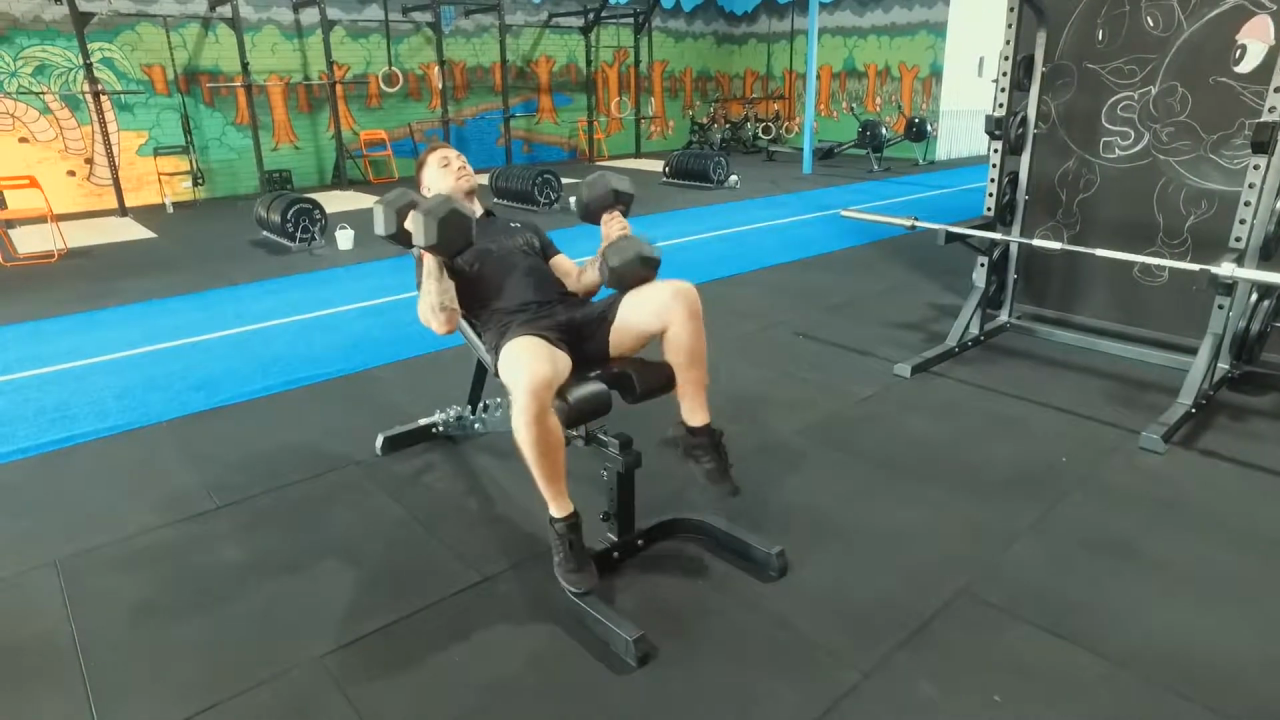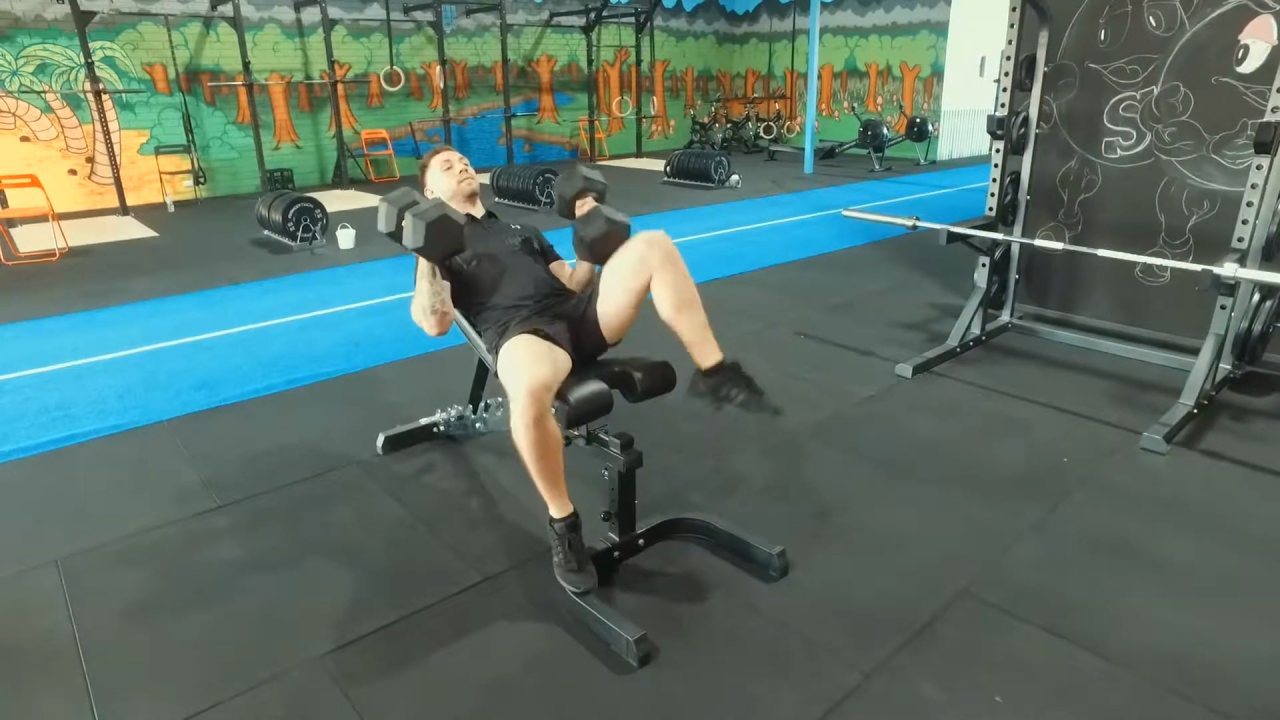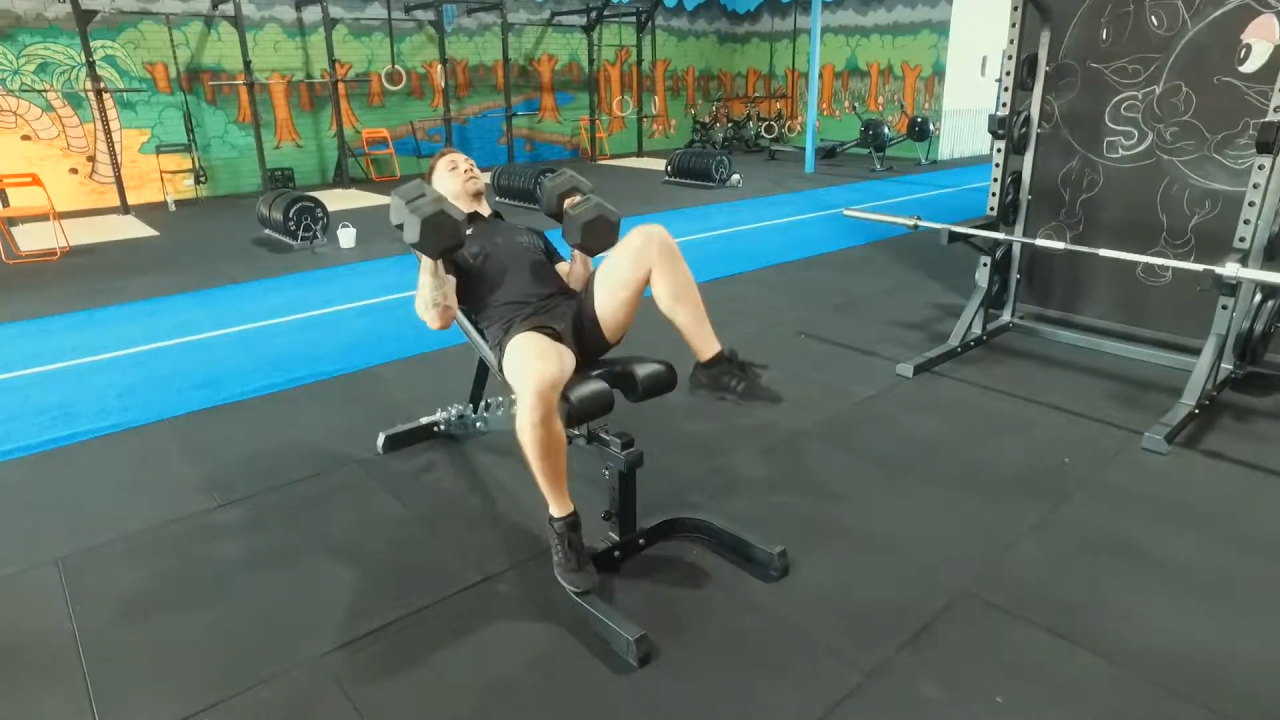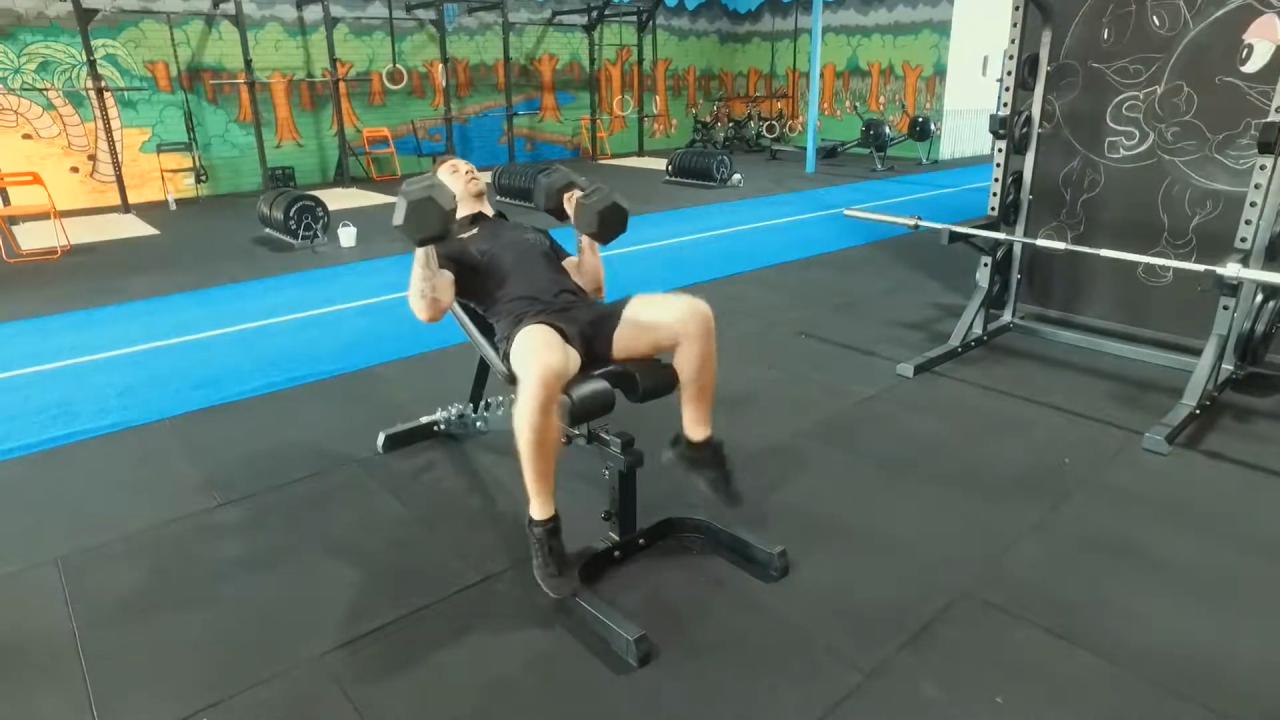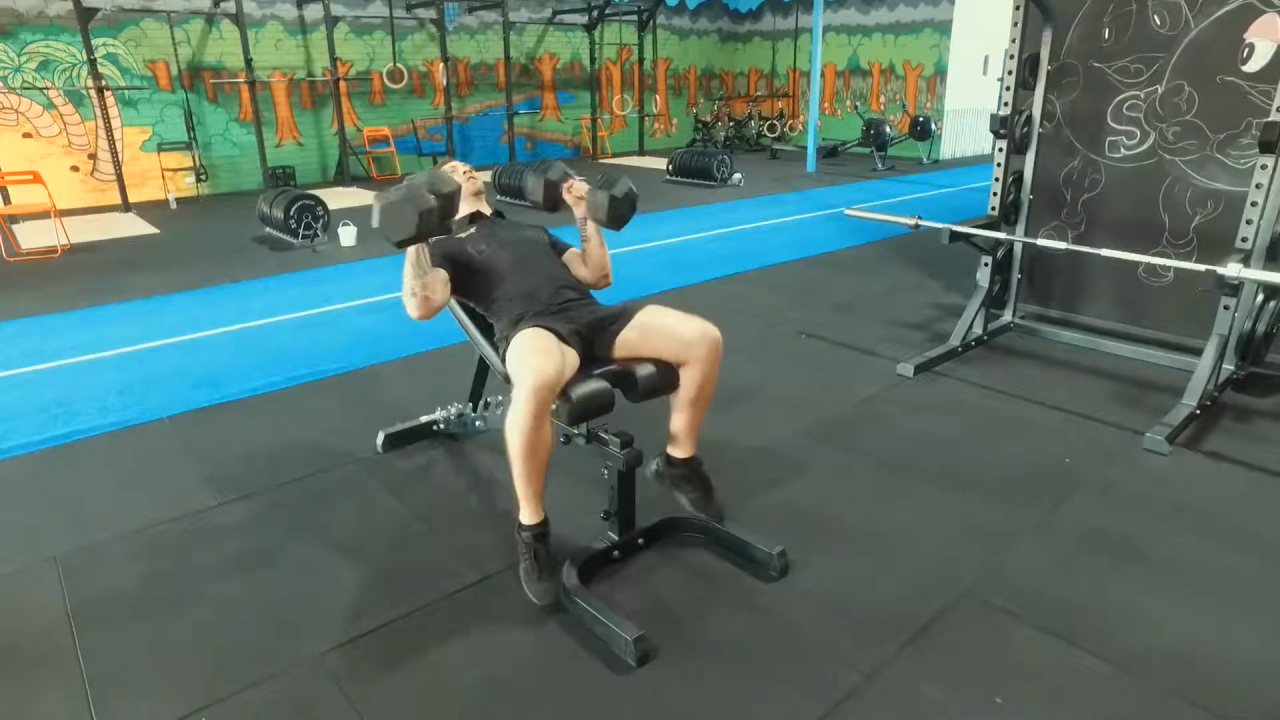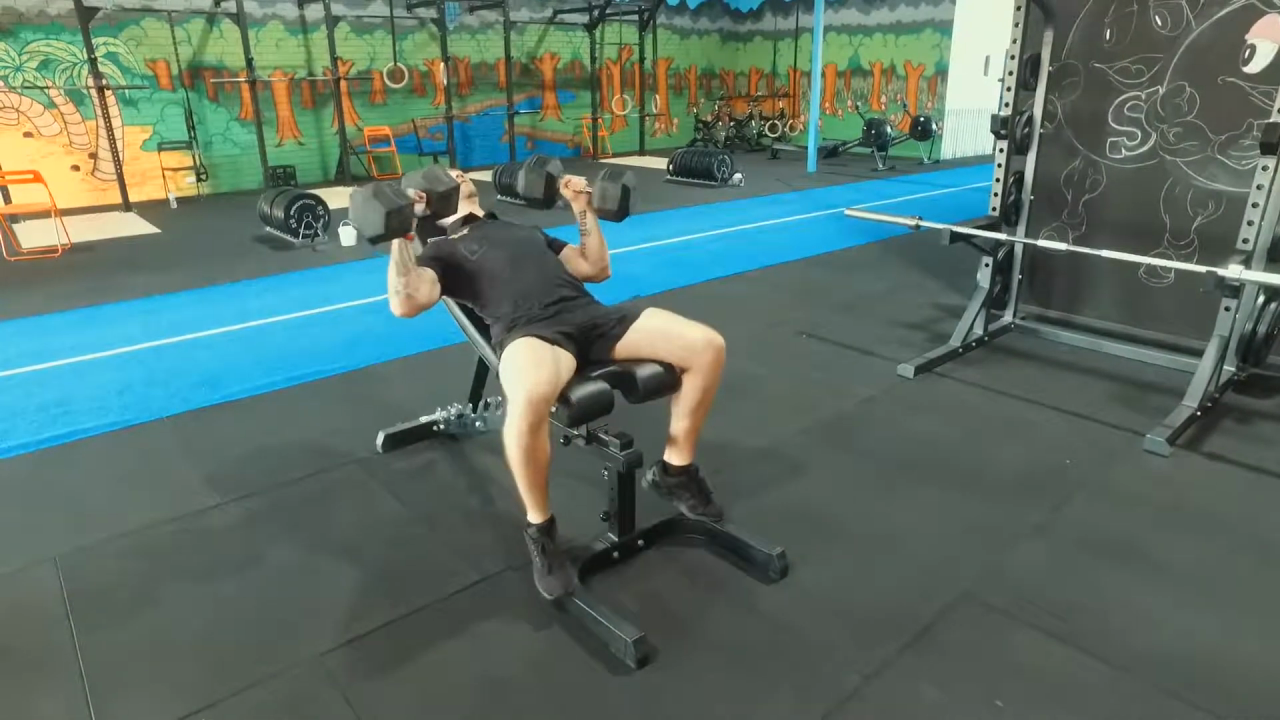
dt=0.2s
person 1, frame 1
left shoulder: (521, 226)
right shoulder: (440, 250)
left elbow: (578, 282)
right elbow: (442, 321)
left wrist: (610, 247)
right wrist: (428, 252)
left hip: (580, 318)
right hip: (520, 334)
left knee: (678, 295)
right knee: (533, 384)
left ankle: (697, 435)
right ankle: (563, 524)
person 1, frame 2
left shoulder: (522, 231)
left elbow: (573, 284)
right elbow: (435, 323)
right wrist: (425, 253)
left hip: (578, 316)
right hip: (521, 333)
left knee: (652, 245)
right knee: (531, 389)
left ankle: (715, 375)
right ankle: (563, 524)
person 1, frame 3
left shoulder: (527, 233)
right elbow: (437, 316)
left hip: (582, 317)
right hip: (525, 331)
left knee: (650, 239)
right knee: (539, 388)
left ankle: (714, 366)
right ankle: (563, 523)
person 1, frame 4
left shoulder: (534, 232)
right shoulder: (449, 246)
left elbow: (592, 286)
right elbow: (428, 308)
left wrist: (582, 228)
left hip: (591, 317)
right hip: (533, 327)
left knee: (694, 316)
right knee: (543, 374)
left ankle: (696, 442)
right ankle: (542, 523)
person 1, frame 5
left shoulder: (532, 231)
right shoulder: (448, 247)
left elbow: (598, 276)
right elbow: (421, 306)
left wrist: (584, 215)
left hip: (592, 316)
right hip: (533, 328)
left knee: (704, 340)
right knee: (537, 383)
left ankle: (678, 462)
right ankle: (531, 528)
person 1, frame 6
left shoulder: (526, 231)
right shoulder: (442, 251)
left elbow: (597, 269)
right elbow: (405, 303)
left wrist: (582, 209)
right wrist: (403, 230)
left hip: (590, 315)
right hip: (529, 332)
left knee: (708, 347)
right knee: (529, 398)
left ankle: (674, 470)
right ankle: (539, 527)
